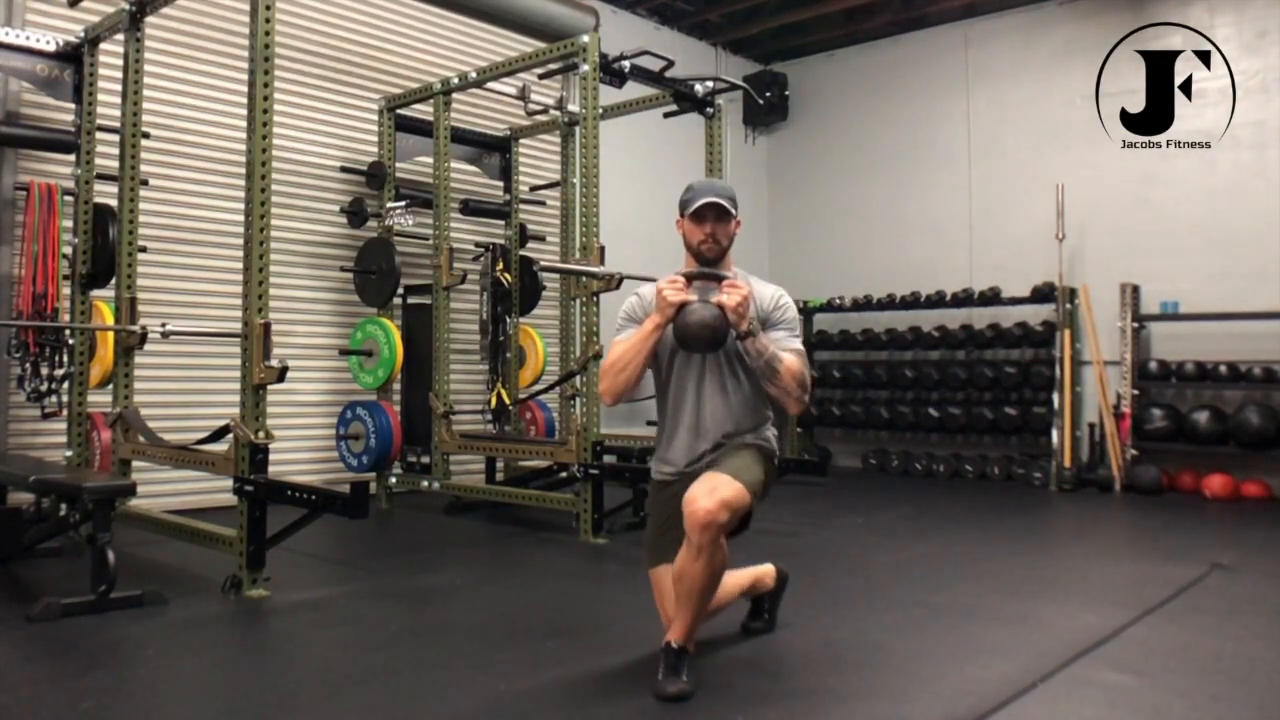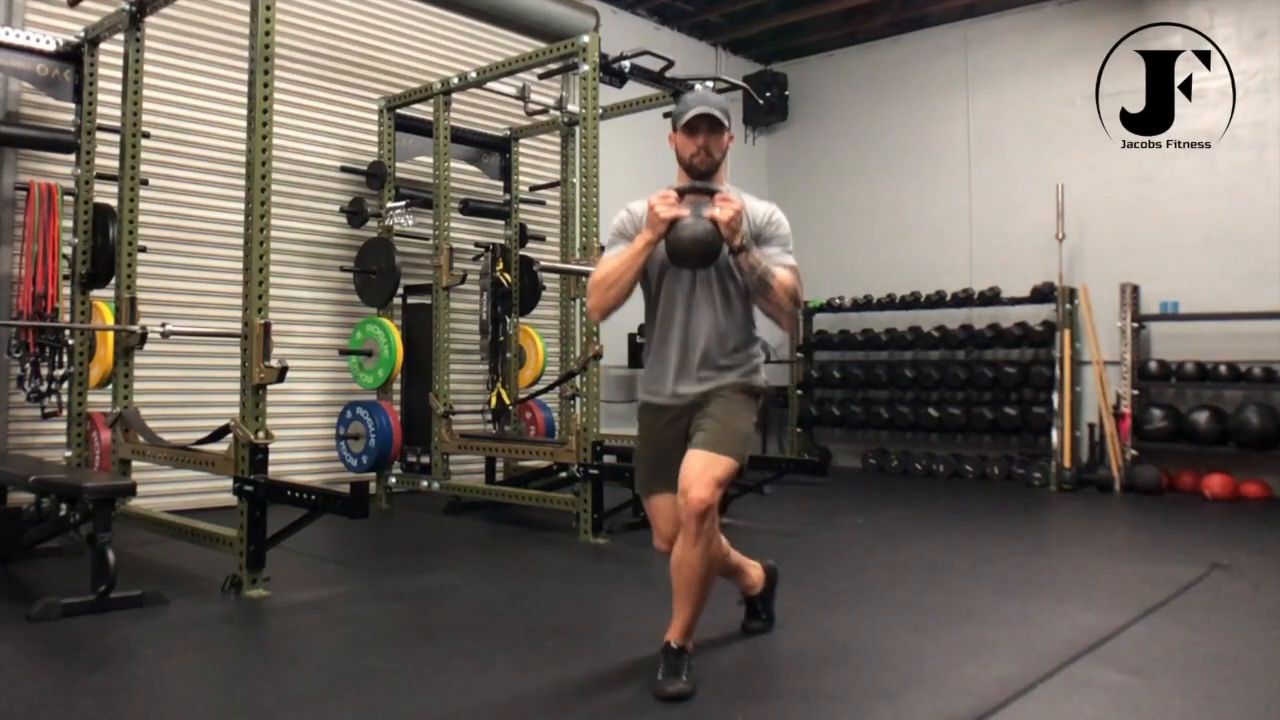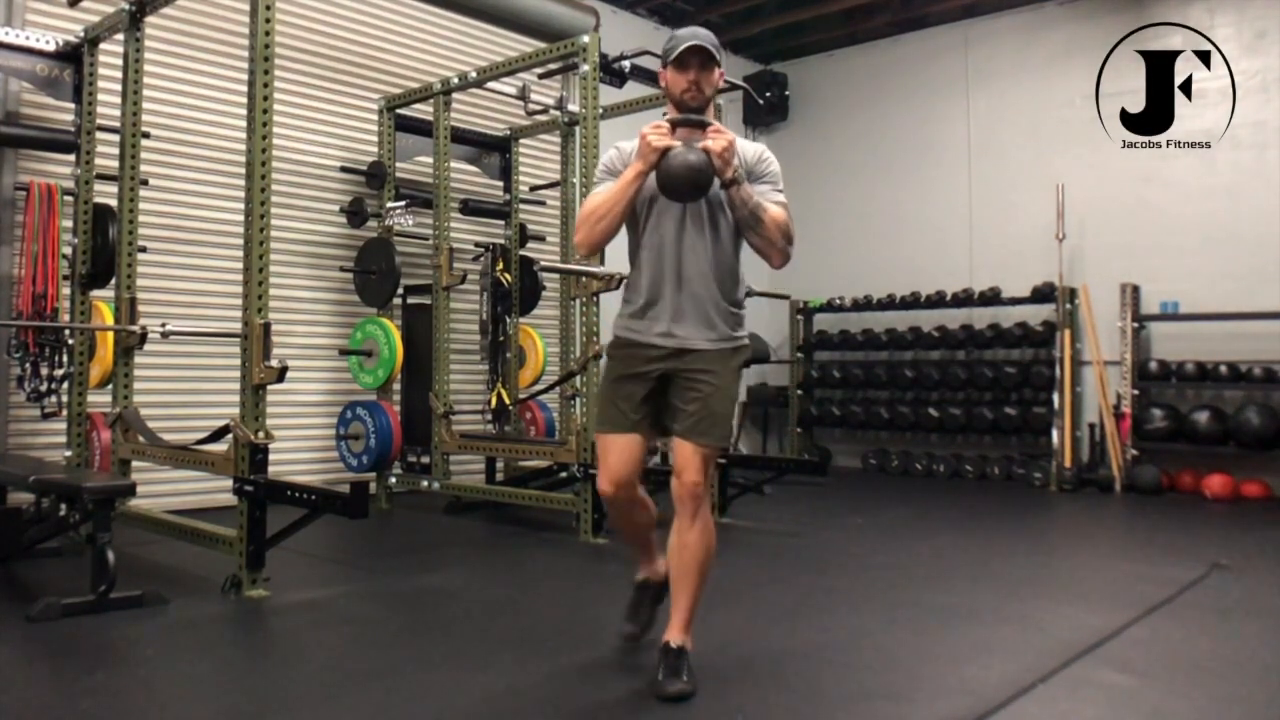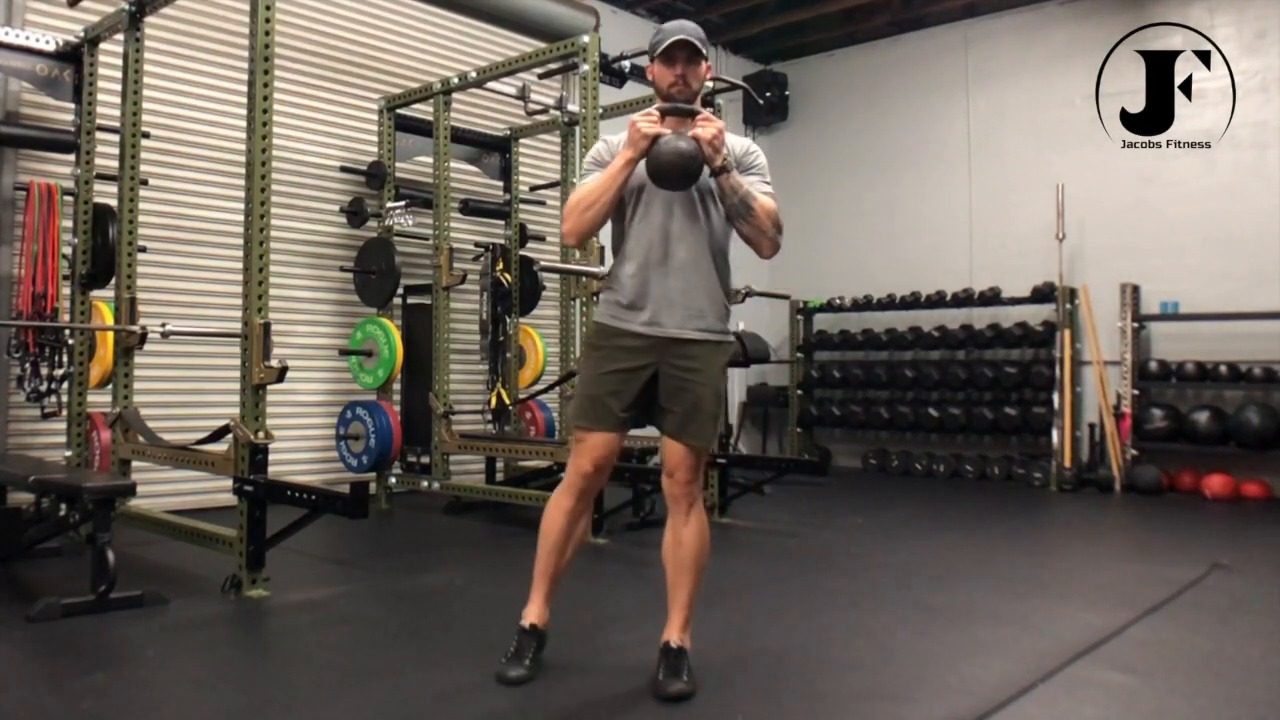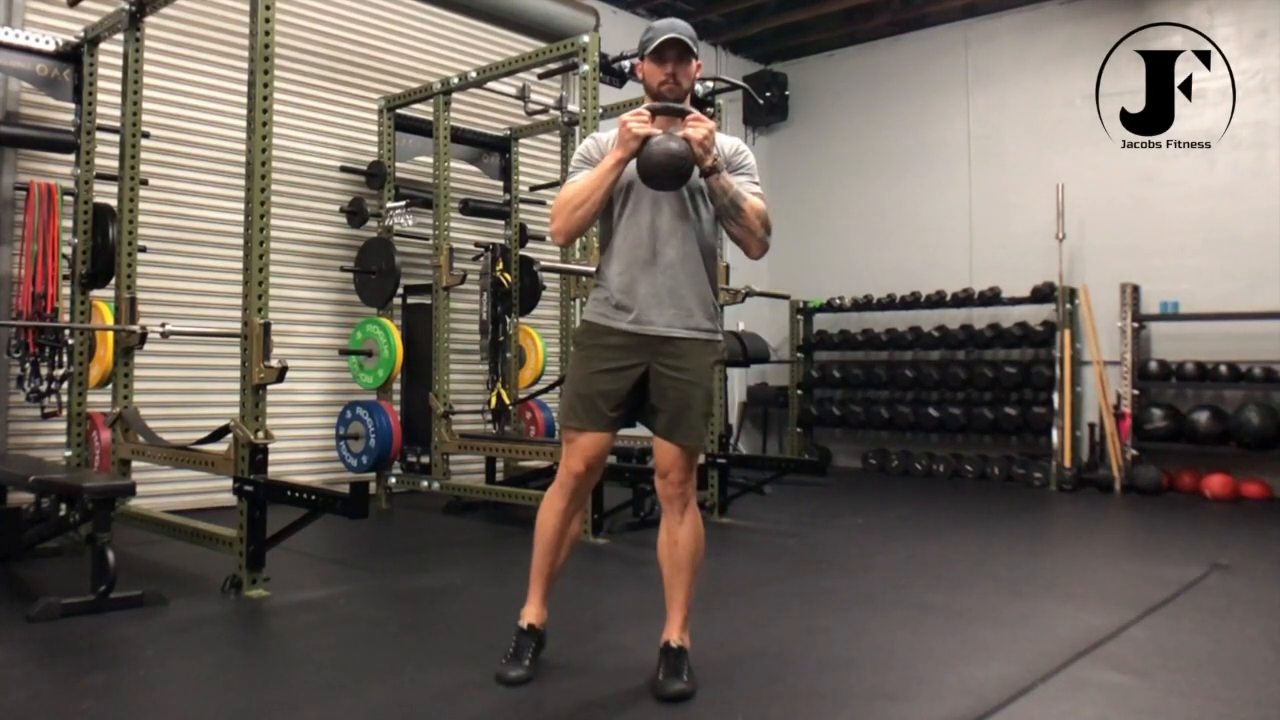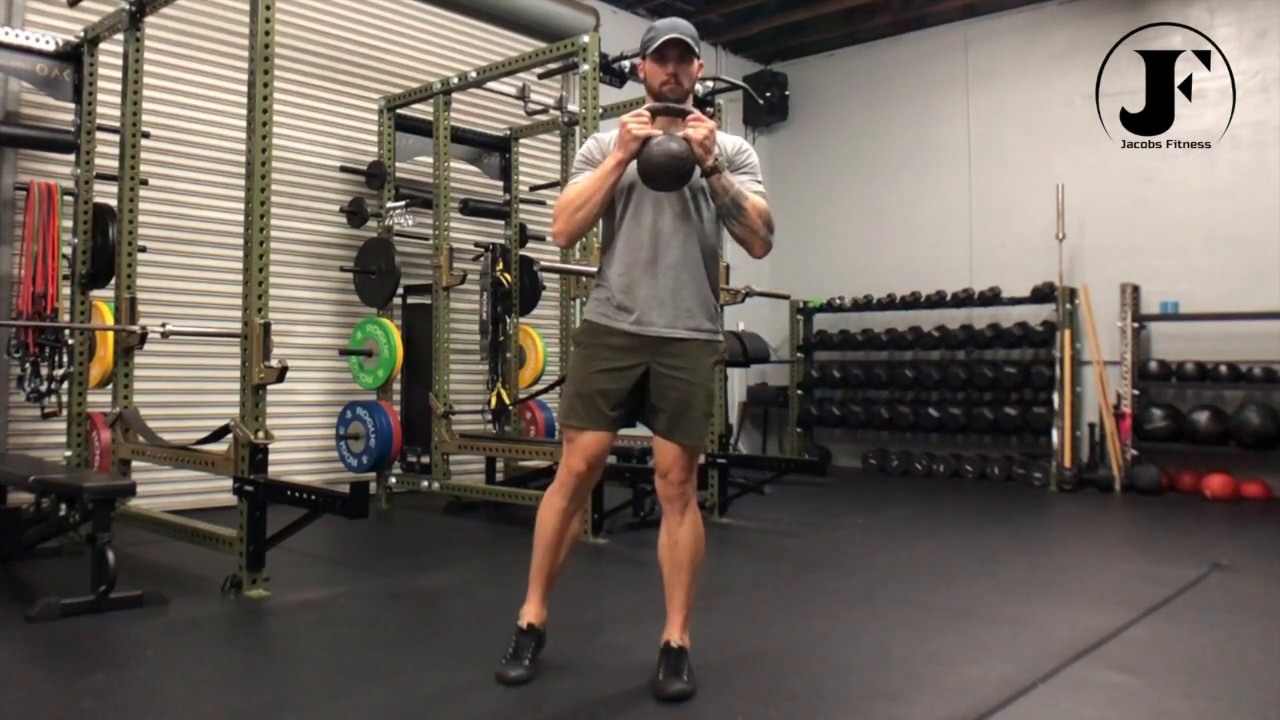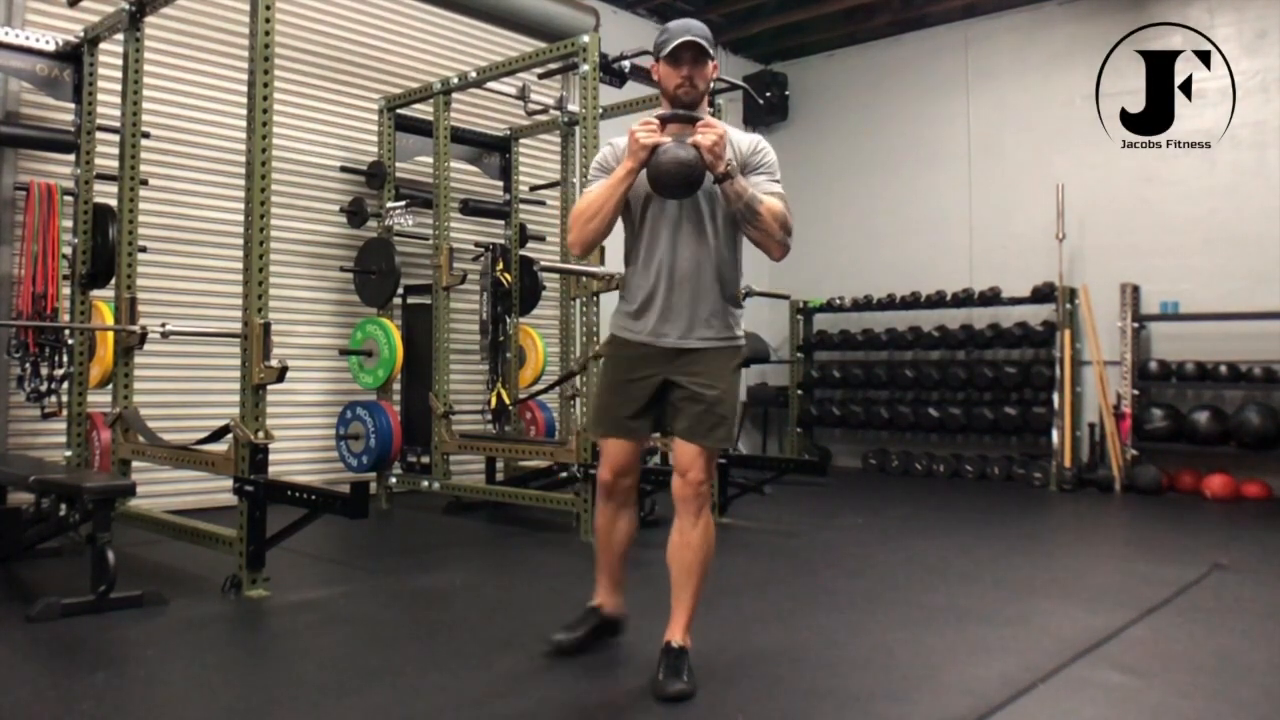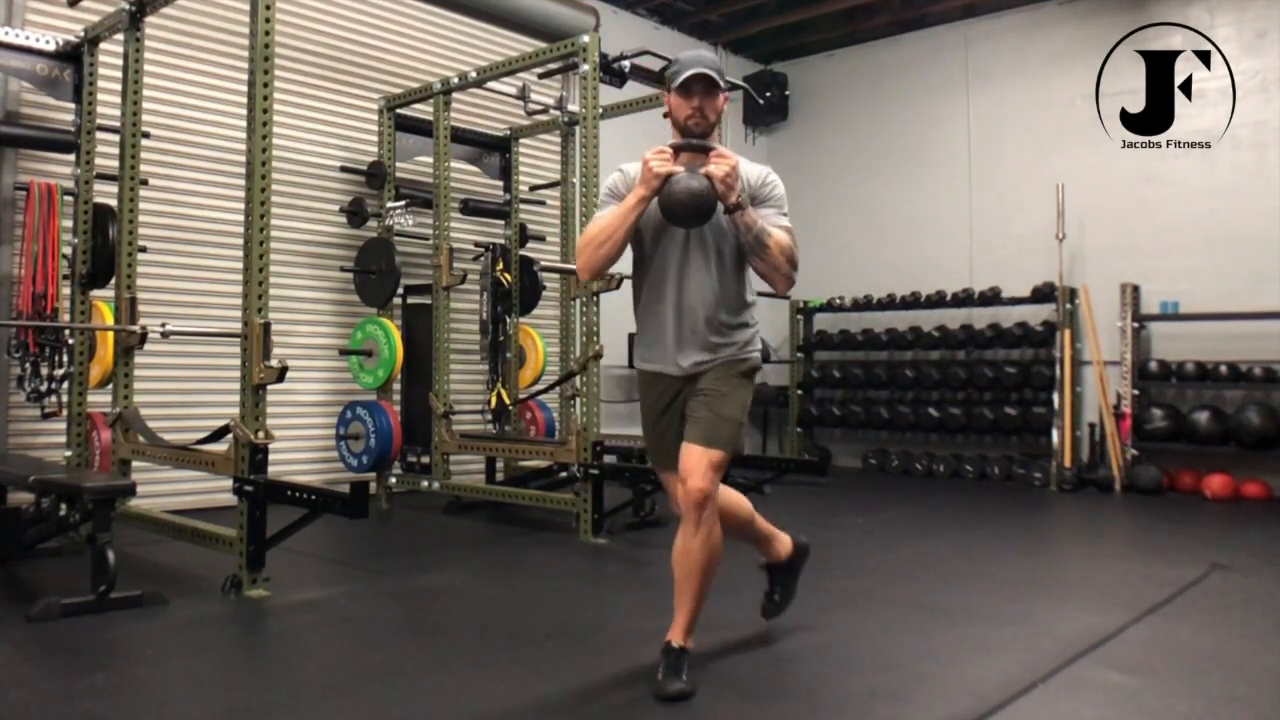
dt=0.3s
person 1, frame 1
left shoulder: (769, 300)
right shoulder: (647, 300)
left elbow: (796, 398)
right elbow: (610, 390)
left wrist: (745, 328)
right wrist: (660, 318)
left hip: (743, 449)
right hip: (674, 464)
left knee: (702, 513)
right knee: (681, 606)
left ankle: (676, 649)
right ankle: (765, 579)
person 1, frame 2
left shoulder: (761, 217)
right shoulder: (638, 216)
left elbow: (789, 317)
right elbow: (597, 306)
left wrist: (739, 244)
right wrist: (650, 236)
left hip: (729, 387)
right hip: (662, 393)
left knee: (697, 499)
right knee: (671, 538)
left ankle: (677, 645)
right ankle: (755, 577)
person 1, frame 3
left shoulder: (751, 156)
right shoulder: (627, 153)
left elbow: (779, 252)
right elbow: (585, 241)
left wrist: (730, 176)
right wrist: (641, 166)
left hip: (709, 346)
right hip: (635, 339)
left knee: (690, 490)
right knee: (614, 483)
left ankle: (677, 642)
right ankle: (654, 573)
person 1, frame 4
left shoulder: (739, 150)
right shoulder: (616, 145)
left elbow: (768, 242)
right elbow: (574, 230)
left wrist: (719, 165)
right wrist: (631, 154)
left hip: (697, 339)
right hip: (619, 329)
left knee: (683, 488)
right knee: (584, 472)
left ankle: (675, 642)
right ankle: (534, 621)
person 1, frame 5
left shoulder: (729, 150)
right shoulder: (604, 143)
left elbow: (758, 242)
right elbow: (562, 229)
left wrist: (709, 165)
right wrist: (621, 154)
left hip: (688, 338)
right hip: (609, 330)
left knee: (677, 487)
right knee: (576, 472)
left ankle: (676, 641)
right ankle: (532, 622)
person 1, frame 6
left shoulder: (731, 149)
right shoulder: (605, 143)
left elbow: (760, 241)
right elbow: (564, 230)
left wrist: (710, 165)
right wrist: (621, 155)
left hip: (688, 339)
right hip: (610, 330)
left knee: (677, 486)
right knee: (576, 472)
left ankle: (676, 641)
right ankle: (531, 621)
person 1, frame 7
left shoulder: (748, 149)
right shoulder: (621, 149)
left elbow: (778, 244)
right elbow: (578, 242)
left wrist: (724, 170)
right wrist: (632, 164)
left hip: (708, 345)
right hip: (635, 338)
left knee: (691, 487)
right knee: (613, 477)
left ankle: (676, 642)
right ankle: (606, 605)
person 1, frame 8
left shoulder: (756, 180)
right shoulder: (629, 178)
left elbow: (785, 276)
right elbow: (588, 265)
left wrist: (733, 201)
right wrist: (643, 192)
left hip: (723, 359)
right hip: (658, 363)
left knee: (697, 489)
right knee: (691, 497)
left ankle: (678, 642)
right ankle: (782, 549)
